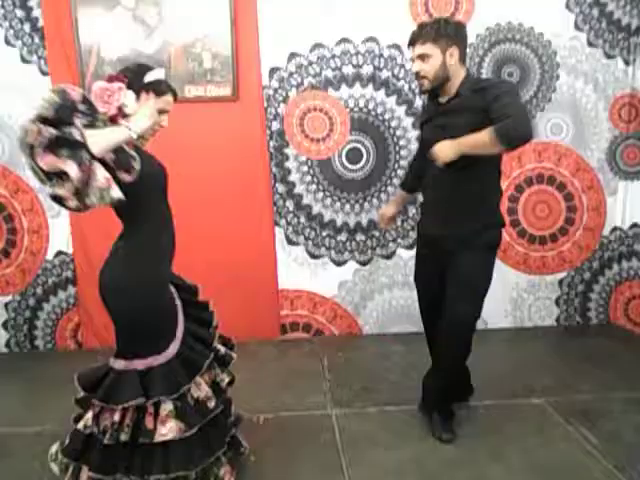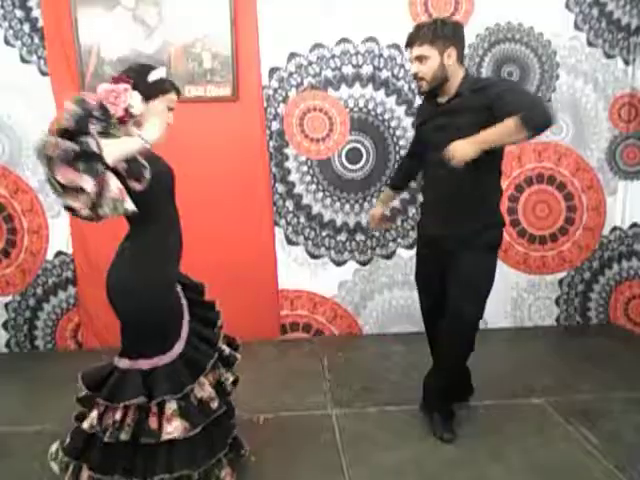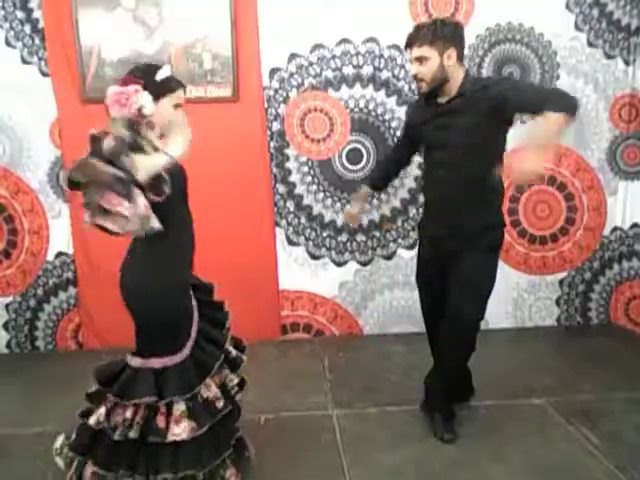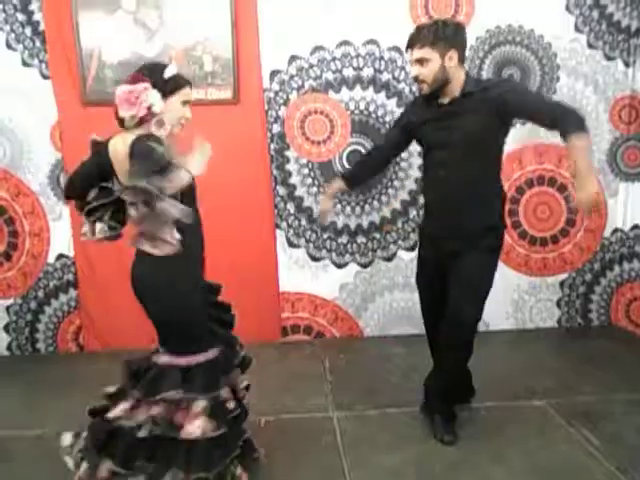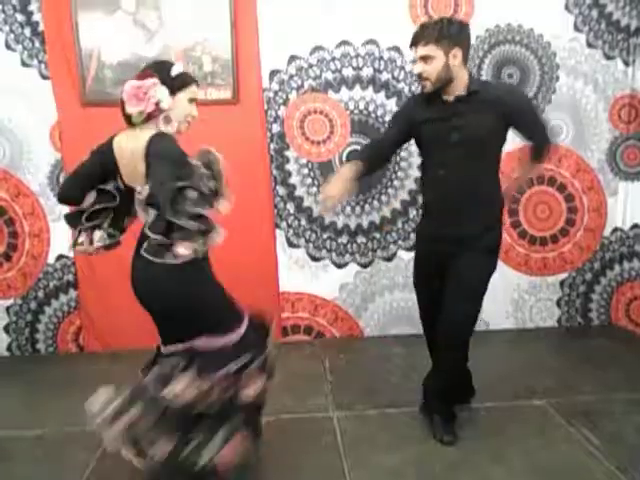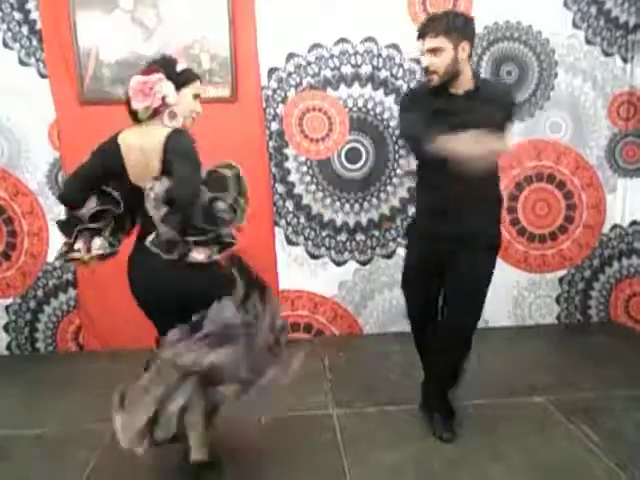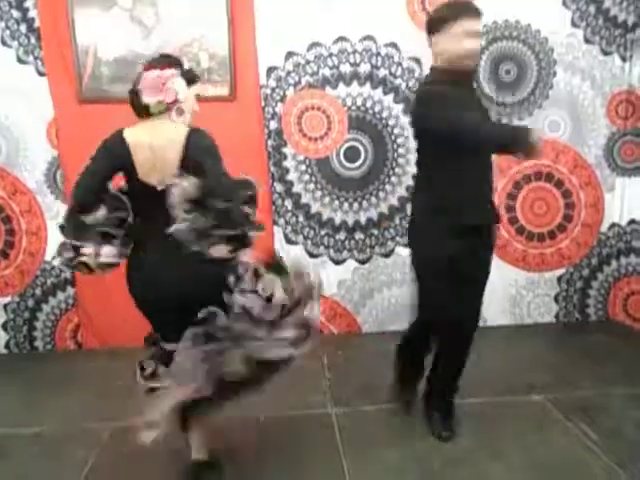
dt=0.1s
person 1, frame 1
left shoulder: (491, 94)
right shoulder: (431, 107)
left elbow: (519, 130)
left wrist: (457, 147)
right wrist: (396, 203)
left hip: (475, 239)
right hip: (431, 235)
left knee: (457, 322)
right knee: (434, 320)
left ankle: (436, 400)
right ankle: (454, 386)
person 1, frame 2
left shoulder: (493, 93)
right shoulder: (427, 109)
left elbow: (539, 116)
left wrist: (475, 143)
right wrist: (384, 200)
left hip: (476, 238)
right hip: (432, 234)
left knee: (460, 322)
right knee: (435, 320)
left ankle: (437, 399)
right ankle: (455, 386)
person 1, frame 3
left shoulder: (494, 94)
right shoulder: (422, 109)
left elbow: (562, 104)
right elbow: (397, 157)
left wrist: (536, 149)
right wrist: (362, 196)
left hip: (479, 238)
right hip: (434, 236)
left knee: (461, 322)
right knee: (435, 320)
left ankle: (438, 399)
right ankle: (456, 387)
person 1, frame 4
left shoulder: (496, 96)
right shoulder: (419, 111)
left elbow: (567, 119)
right elbow: (381, 153)
left wrist: (584, 175)
right wrist: (336, 188)
left hip: (479, 239)
right hip: (434, 237)
left knee: (460, 323)
right knee: (435, 322)
left ankle: (438, 400)
right ankle: (456, 388)
person 1, frame 5
left shoulder: (501, 99)
right shoulder: (417, 108)
left elbow: (541, 138)
right elbow: (380, 147)
left wrist: (522, 178)
right wrist: (345, 174)
left hip: (477, 238)
right hip: (431, 236)
left knee: (455, 326)
right knee: (434, 322)
left ankle: (439, 401)
right ankle: (454, 389)
person 1, frame 6
left shoulder: (497, 97)
right shoulder: (419, 99)
right elbow: (417, 137)
right wrist: (455, 145)
left hip: (479, 235)
right hip: (428, 233)
left knee: (459, 323)
right knee: (421, 313)
left ankle: (437, 398)
right ankle: (436, 393)
person 1, frame 7
left shoulder: (467, 92)
right shoulder: (431, 97)
right elbow: (483, 137)
right wrist: (520, 138)
left hip: (474, 228)
right hip: (438, 229)
left knee: (461, 317)
right knee: (438, 315)
left ankle: (440, 401)
right ankle: (407, 372)
person 2, frame 1
left shoulder: (117, 143)
right shoulder: (116, 143)
right elbow: (49, 141)
right wrist: (127, 132)
left hip: (146, 273)
right hip: (137, 280)
left knee: (181, 352)
right knee: (150, 367)
person 2, frame 2
left shoulder: (125, 145)
right shoulder: (127, 148)
right elbow: (68, 151)
right wrist: (139, 140)
left hip: (154, 275)
right hip: (145, 282)
left knee: (183, 354)
right knee: (155, 367)
person 2, frame 3
left shoulder: (115, 144)
right shoulder: (132, 145)
left elbow: (78, 178)
right elbow: (97, 176)
right wrist: (166, 153)
left hip: (154, 273)
right hip: (159, 278)
left knee: (192, 353)
right knee: (158, 370)
person 2, frame 4
left shoulder: (115, 147)
right shoulder: (147, 147)
left elbow: (73, 189)
right elbow: (150, 191)
right wrist: (186, 170)
left hip: (160, 274)
right hip: (173, 279)
left knee: (203, 354)
right knee: (188, 367)
person 2, frame 5
left shoulder: (113, 146)
right shoulder: (162, 144)
left elbow: (69, 192)
right elbow: (169, 202)
right wrist: (208, 194)
left hip: (145, 273)
right hip: (182, 272)
left knee: (182, 352)
right knee: (224, 349)
person 2, frame 6
left shoulder: (119, 144)
right shoulder: (178, 140)
left elbow: (70, 193)
right elbow: (189, 199)
right wrist: (224, 197)
left hip: (144, 271)
right hip: (188, 270)
left knee: (182, 343)
left ankle: (198, 447)
person 2, frame 7
left shoulder: (120, 143)
right shoulder: (196, 139)
left elbow: (82, 200)
right elbow: (230, 196)
left wrist: (92, 240)
left hip: (148, 273)
right hip: (199, 267)
left knee: (178, 350)
left ankle: (197, 446)
